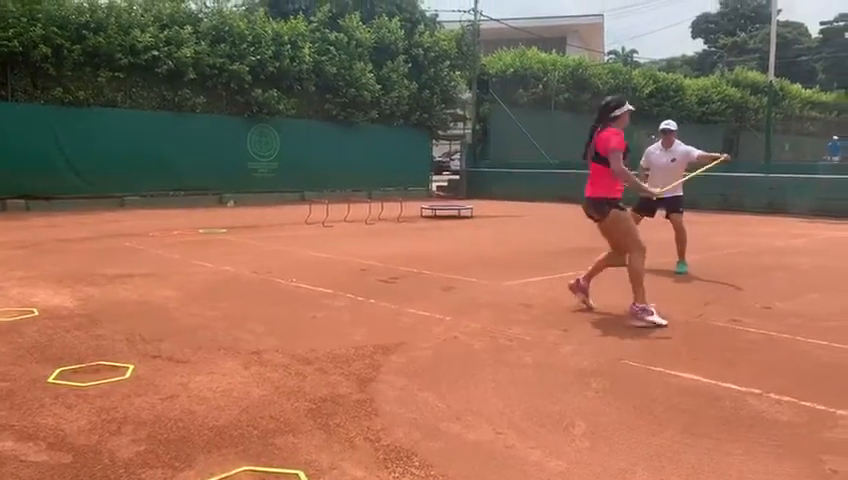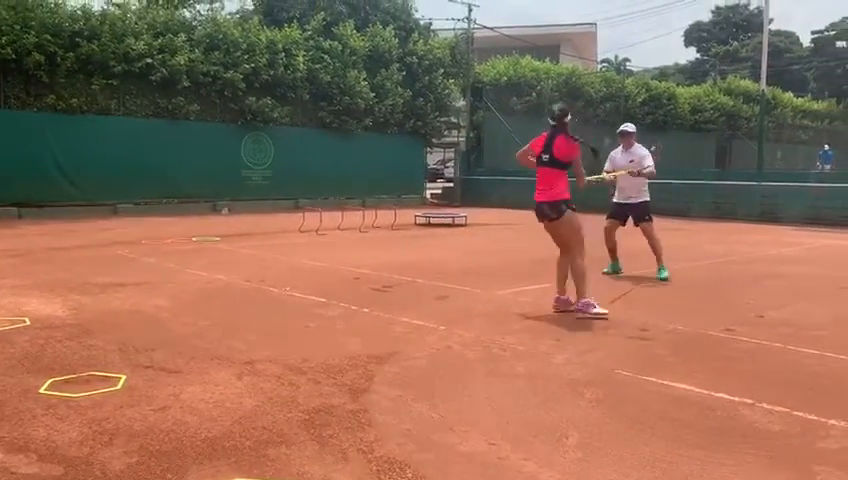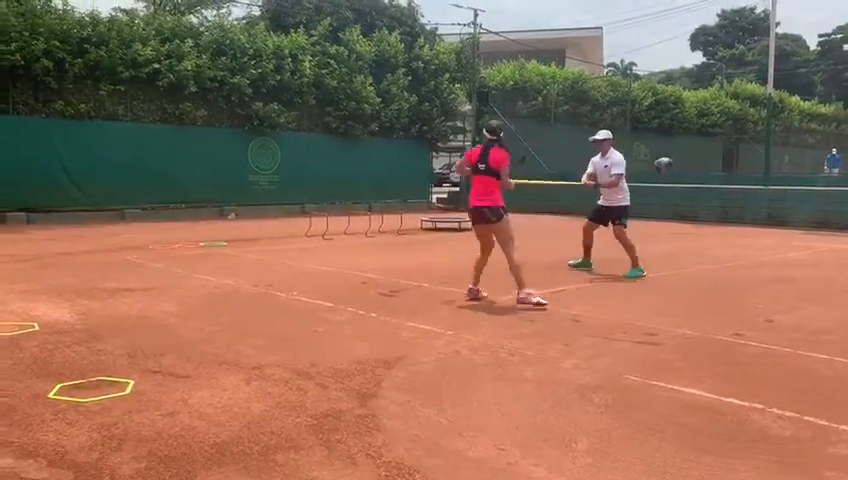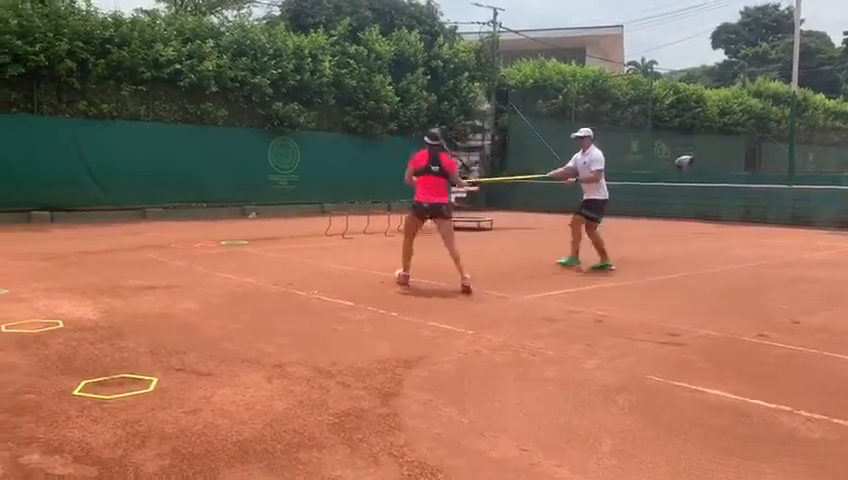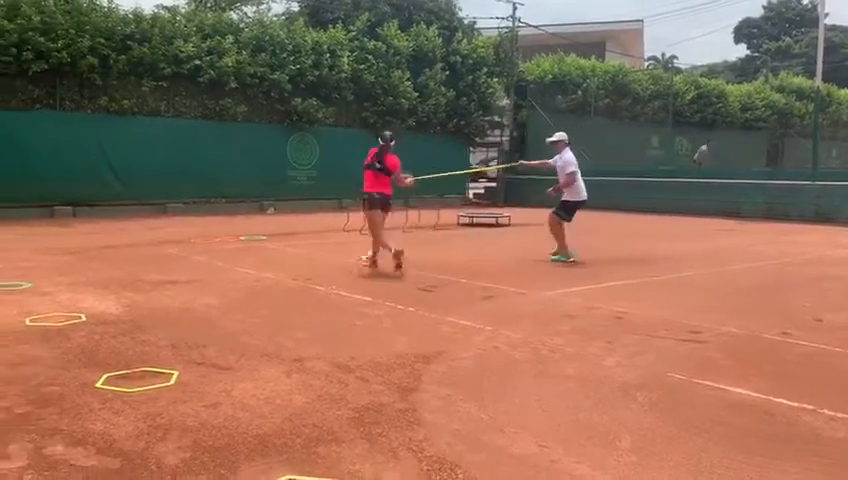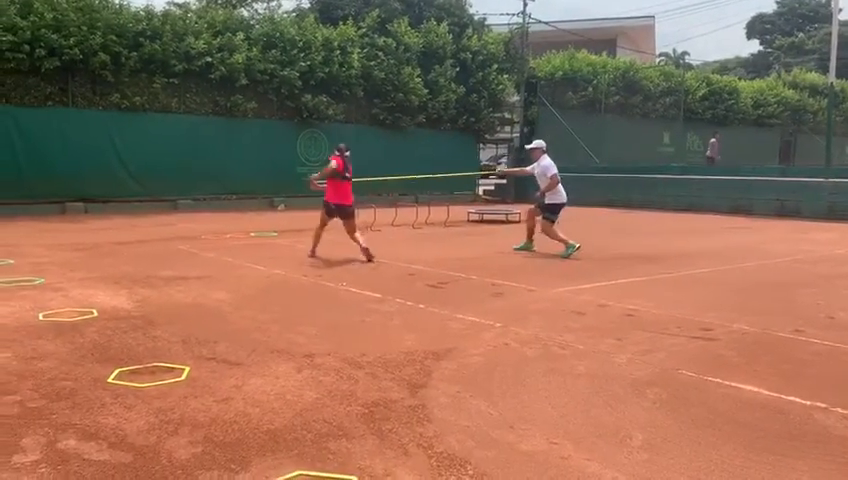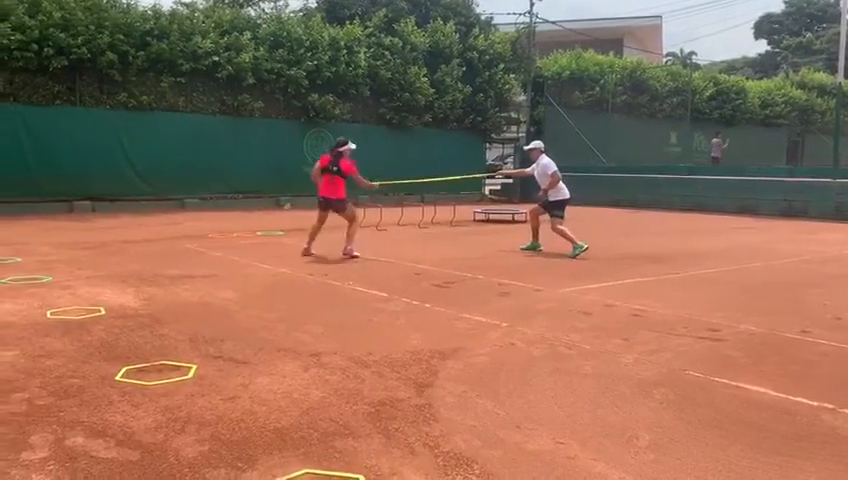
dt=0.4s
person 1, frame 1
left shoulder: (602, 132)
right shoulder: (614, 134)
right elbow: (617, 168)
right wrist: (644, 188)
left hip: (597, 200)
right hip: (604, 201)
left knee: (619, 251)
right knee: (637, 249)
left ankle: (583, 282)
right ankle: (640, 307)
person 1, frame 2
left shoulder: (540, 140)
right shoulder: (570, 142)
left elbow: (520, 157)
right elbow: (579, 175)
right wrist: (584, 180)
left hip: (541, 203)
right hip: (558, 203)
left knee: (566, 250)
right knee: (577, 251)
left ankle: (561, 298)
right ankle: (584, 301)
person 1, frame 3
left shoulder: (474, 151)
right shoulder: (501, 154)
left elbow: (459, 168)
right elbow: (504, 183)
right wrist: (511, 184)
left hip: (475, 208)
right hip: (493, 207)
left knee: (486, 249)
right knee: (510, 251)
left ankle: (474, 288)
right ankle: (524, 292)
person 1, frame 4
left shoulder: (417, 157)
right shoulder: (448, 160)
left elbow: (408, 180)
right elbow: (459, 183)
right wrist: (465, 183)
left hip: (421, 204)
right hip: (441, 205)
left knee: (408, 239)
right knee: (450, 245)
left ankle: (405, 274)
right ankle: (464, 279)
person 1, frame 5
left shoulder: (371, 153)
right shoulder: (394, 160)
right elbow: (399, 182)
right wrist: (409, 181)
left hip: (371, 195)
right hip: (386, 197)
left knee: (377, 233)
right knee: (378, 230)
left ankle: (394, 251)
right ankle: (373, 258)
person 1, frame 6
left shoulder: (335, 161)
right shoulder: (349, 168)
left elbow: (332, 167)
left wrist: (315, 177)
right wrist: (320, 187)
left hip: (331, 203)
right hip: (347, 205)
left knee: (322, 225)
right knee: (353, 232)
left ankle: (313, 250)
right ankle: (363, 246)
person 1, frame 7
left shoulder: (325, 158)
right shoulder: (349, 164)
left elbow: (314, 175)
right elbow: (360, 181)
right wrist: (371, 185)
left hip: (323, 197)
right hip: (338, 200)
left knee: (319, 222)
right knee: (353, 220)
left ankle: (307, 247)
right ankle: (348, 249)
person 2, frame 1
left shoulder: (684, 150)
right shoulder: (651, 150)
left elbow: (702, 156)
right elbow: (642, 169)
left wrist: (720, 156)
left hip: (673, 194)
left knee: (678, 224)
right knee: (631, 221)
left ankle: (681, 261)
person 2, frame 2
left shoulder: (643, 153)
right shoulder: (614, 154)
left elbow: (652, 172)
right elbow: (606, 173)
left wrist: (641, 173)
left hip: (640, 199)
right hip: (620, 199)
left knee: (649, 231)
right knee: (608, 229)
left ankle: (661, 267)
right ankle: (614, 264)
person 2, frame 3
left shoulder: (617, 158)
right shoulder: (595, 160)
left elbow: (615, 182)
right elbow: (588, 175)
left wrist: (596, 184)
right wrist: (585, 180)
left hip: (619, 202)
right hip: (604, 202)
left knee: (619, 233)
right knee: (587, 228)
left ankle: (637, 267)
right ankle: (586, 261)
person 2, frame 4
left shoulder: (596, 155)
right shoulder: (578, 156)
left elbow: (596, 177)
right elbow: (566, 169)
left wrist: (577, 179)
right wrist: (552, 173)
left hip: (597, 197)
right hip: (590, 197)
left knee: (575, 223)
right knee: (590, 229)
left ankle: (574, 258)
right ankle: (605, 261)
person 2, frame 5
left shoulder: (567, 158)
right shoulder: (560, 157)
left elbow: (571, 179)
right elbow: (546, 163)
left wrist: (556, 188)
right wrist: (527, 163)
left hip: (574, 198)
right hip: (573, 197)
left knee: (553, 221)
right knee: (555, 220)
left ankle: (565, 254)
right ankle: (561, 249)
person 2, frame 6
left shoulder: (546, 163)
right shoulder: (538, 165)
left elbow: (555, 181)
right elbow: (524, 171)
left wrist: (542, 192)
right wrist: (506, 171)
left hip: (555, 200)
right hip: (550, 199)
left knee: (546, 228)
right knee: (531, 213)
left ankle: (570, 245)
right ankle: (529, 243)
person 2, frame 7
left shoulder: (545, 162)
right shoulder: (537, 165)
left elbow: (557, 178)
right elbow: (523, 172)
left wrist: (545, 190)
right wrist: (505, 172)
left hip: (559, 197)
right hip: (552, 198)
left knee: (556, 226)
right knee: (533, 212)
left ankle: (578, 245)
right ankle: (535, 243)
